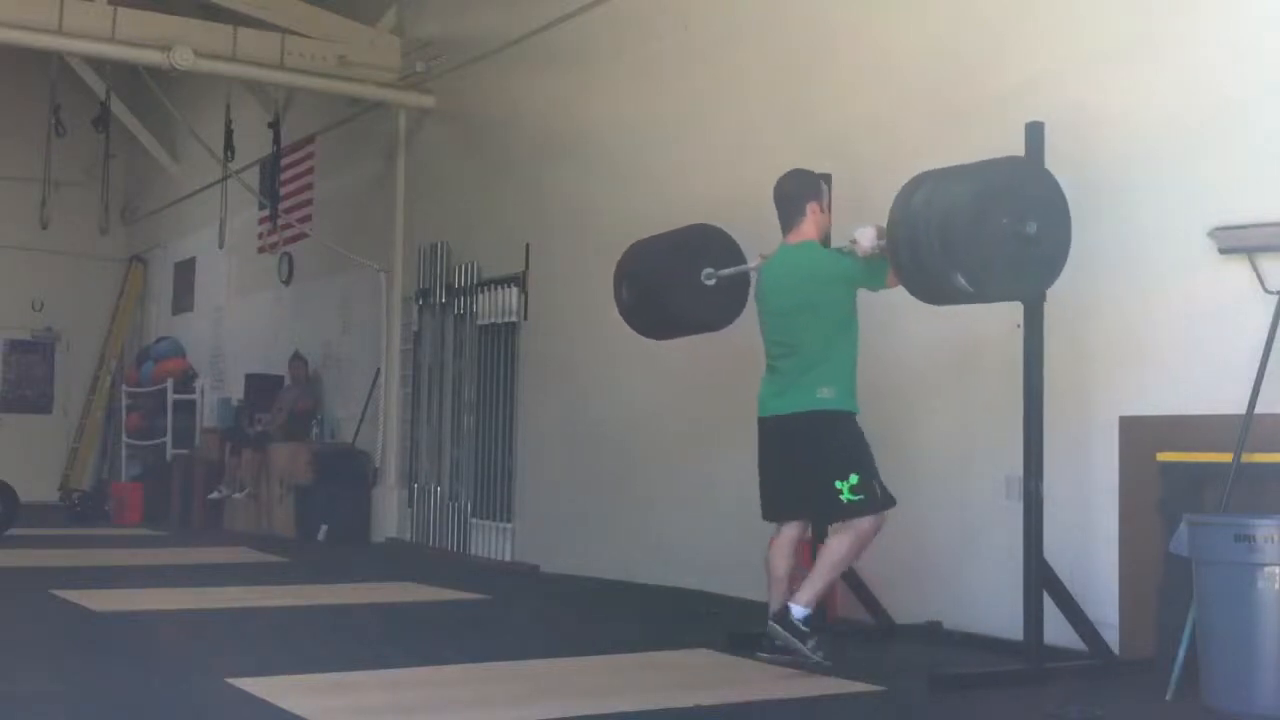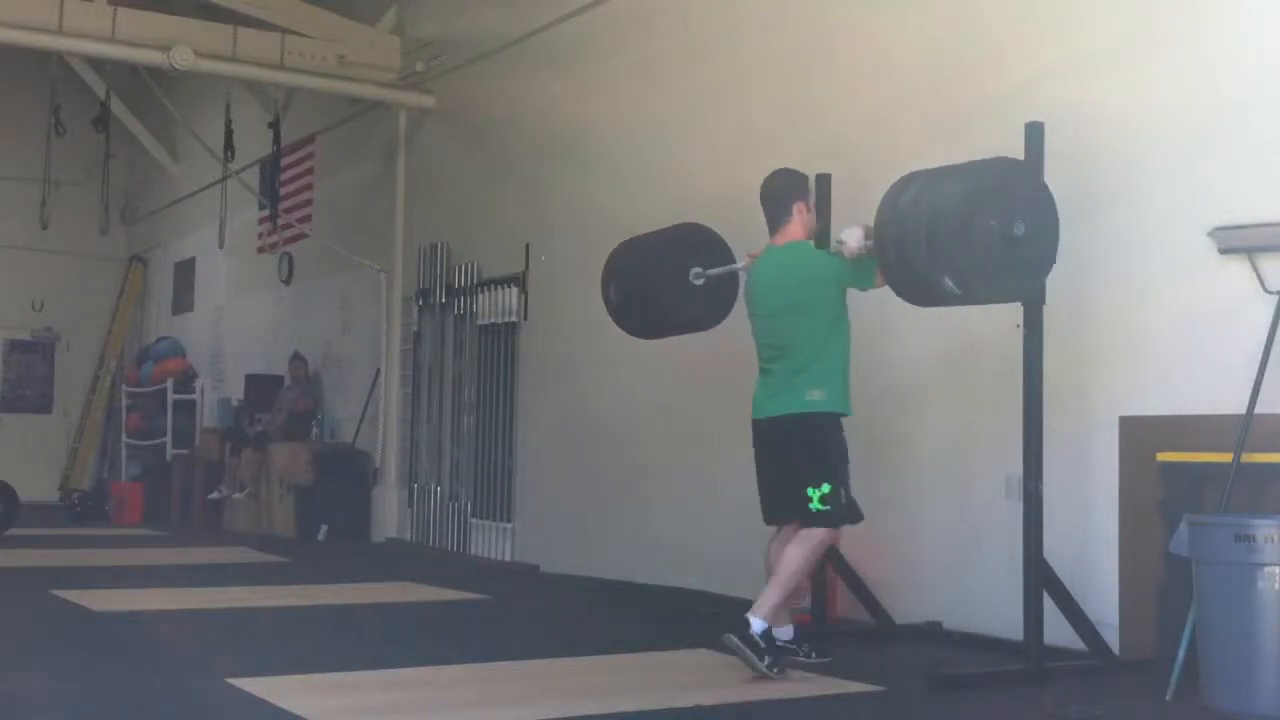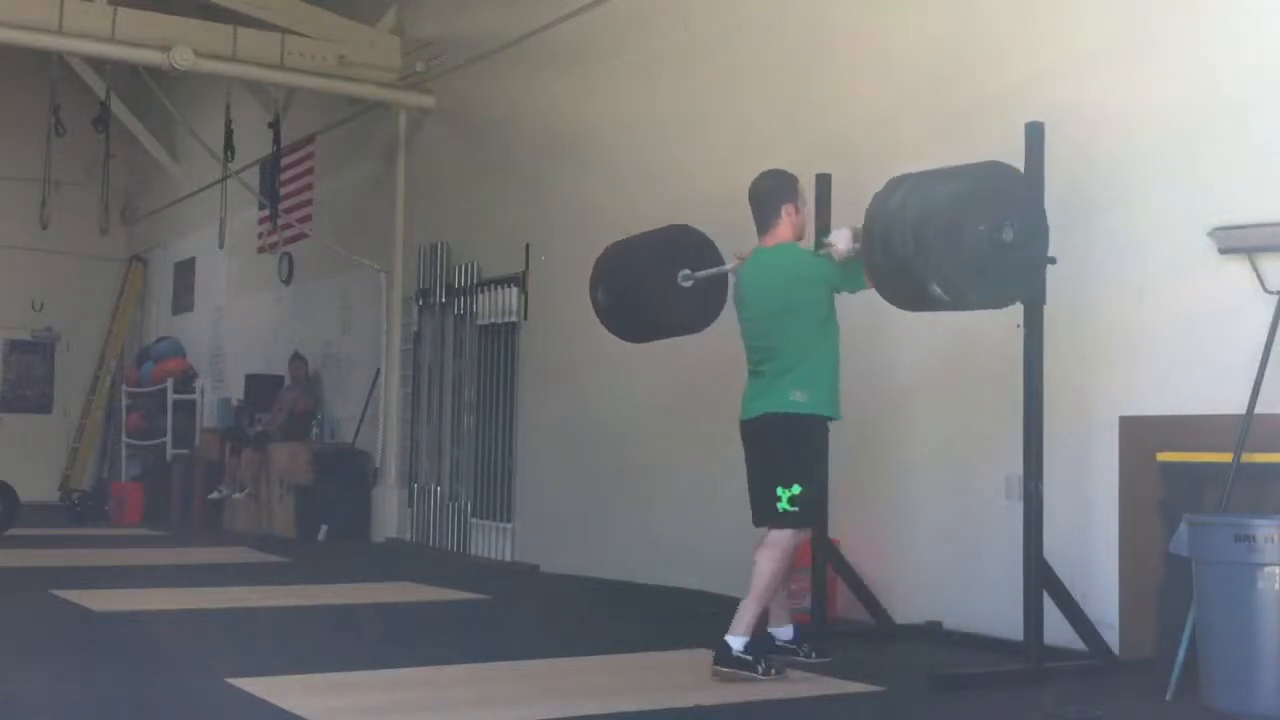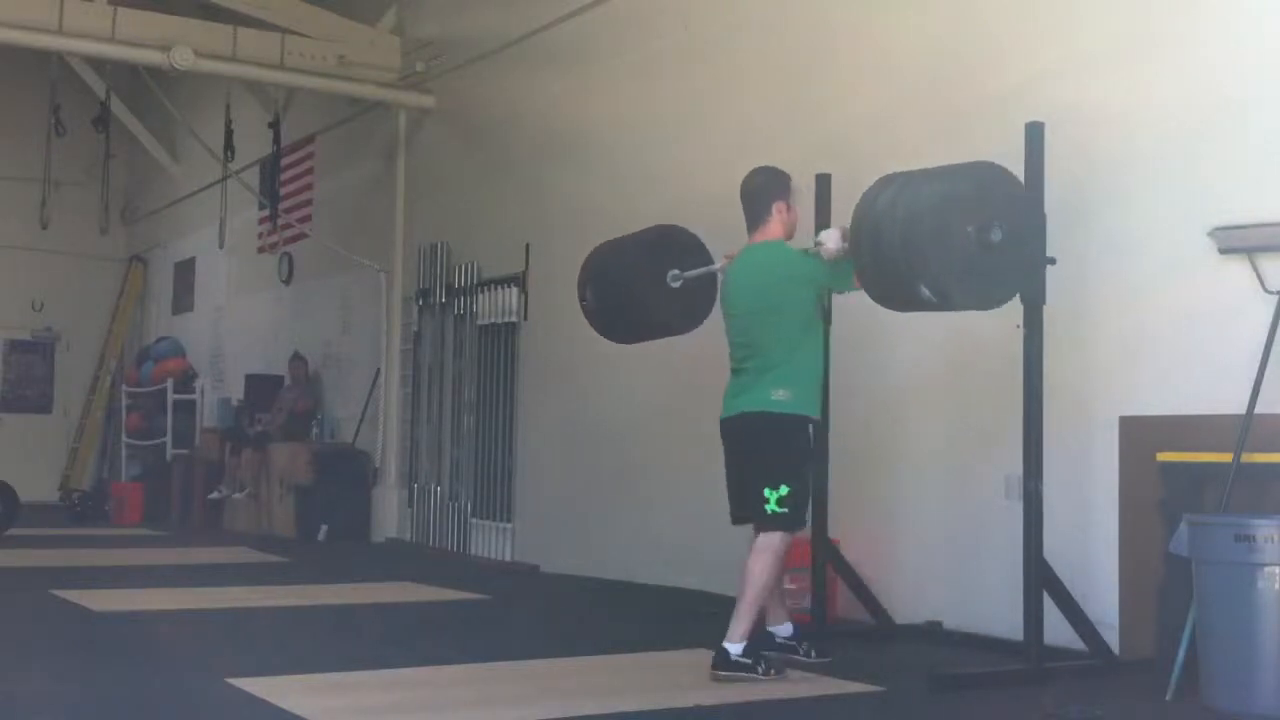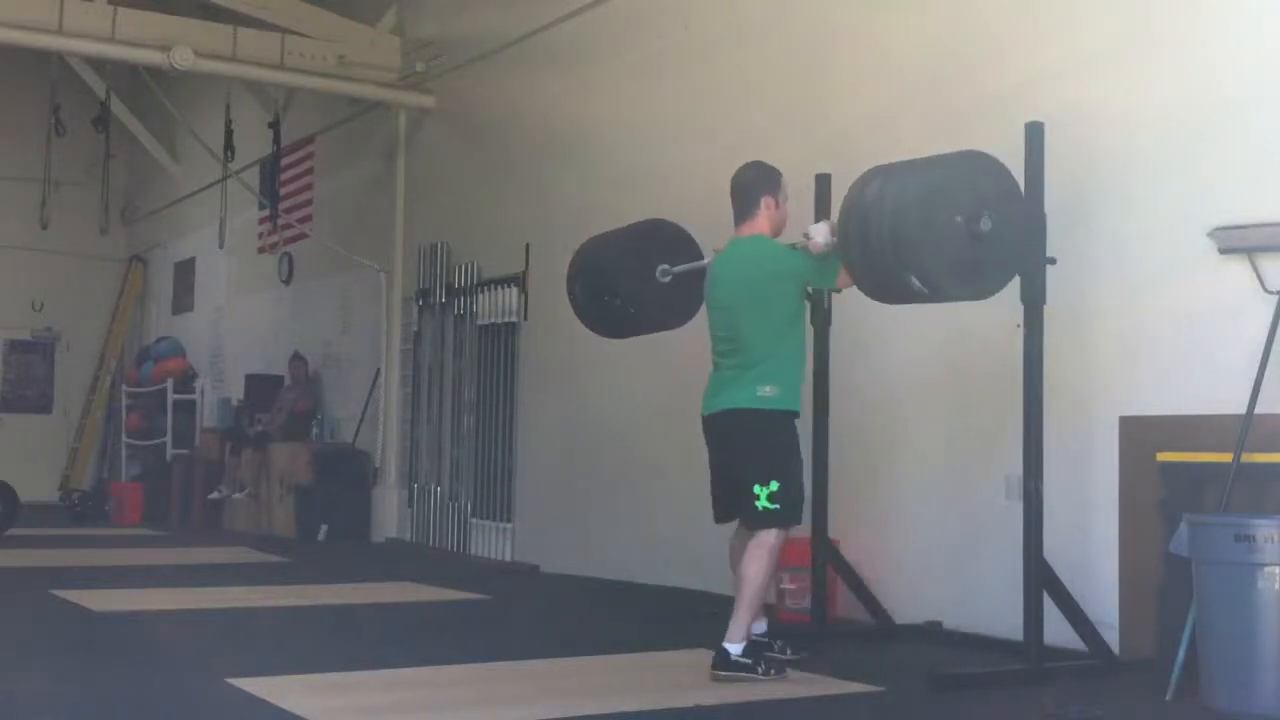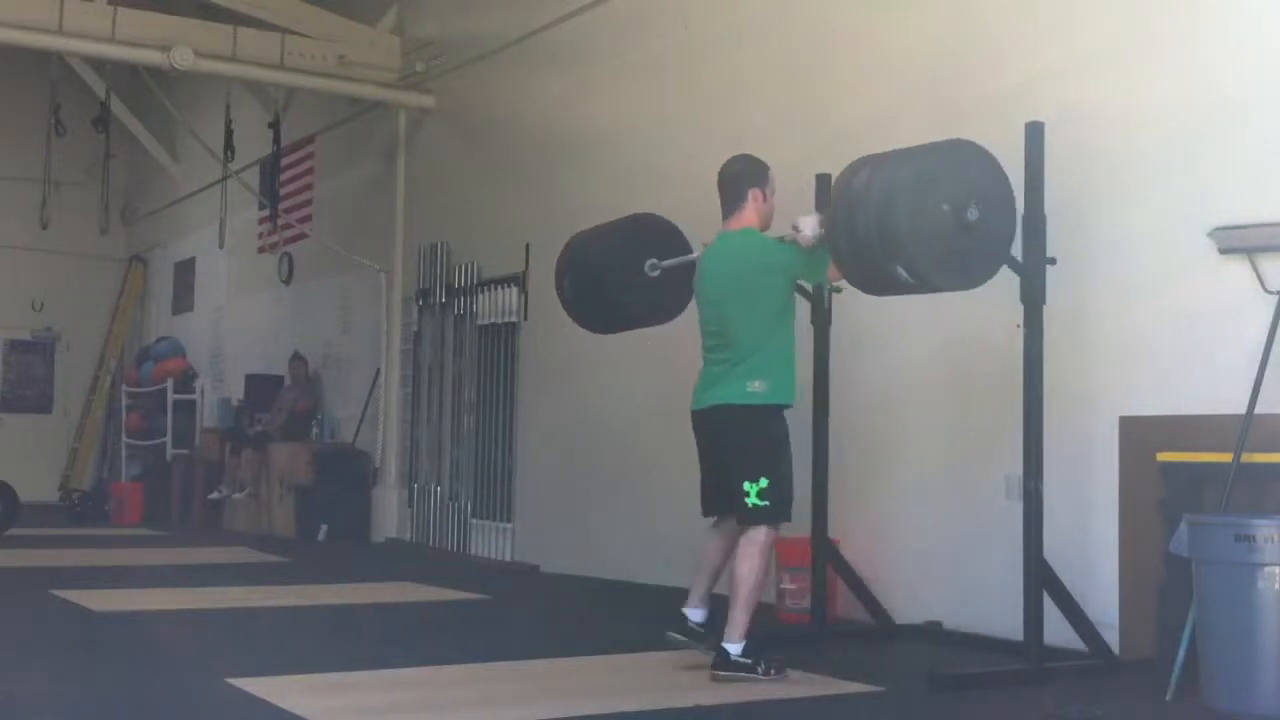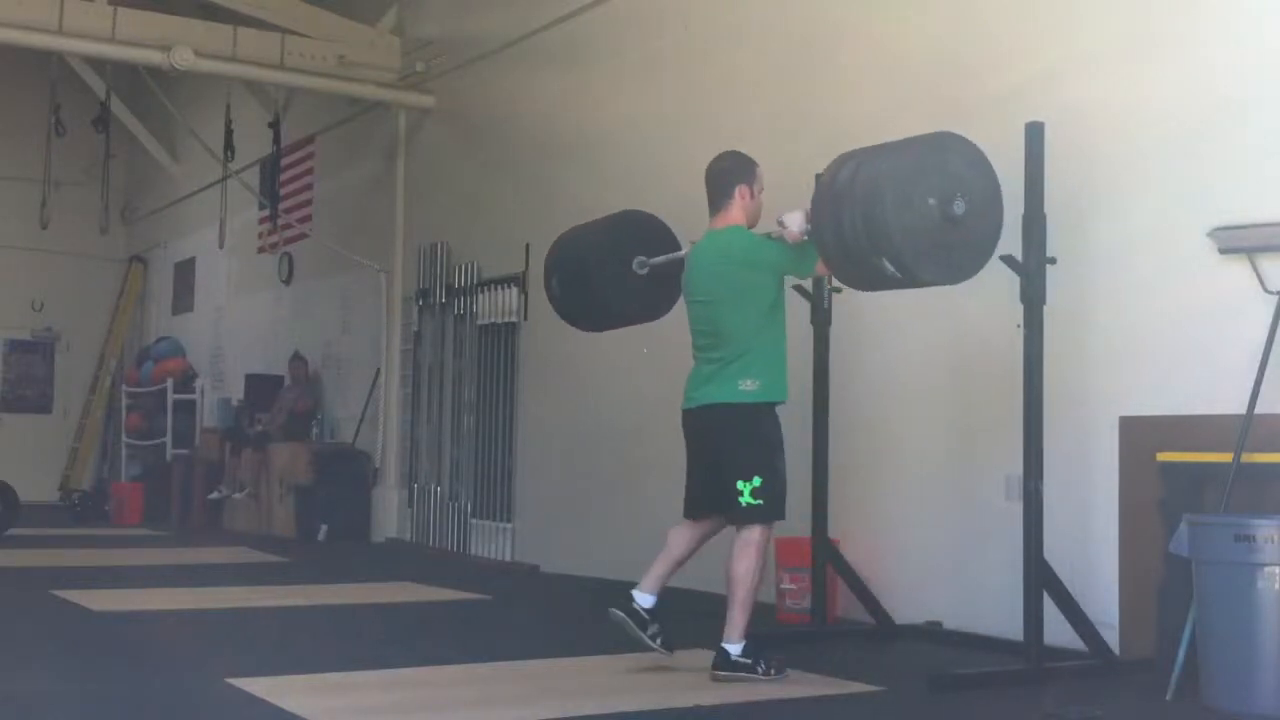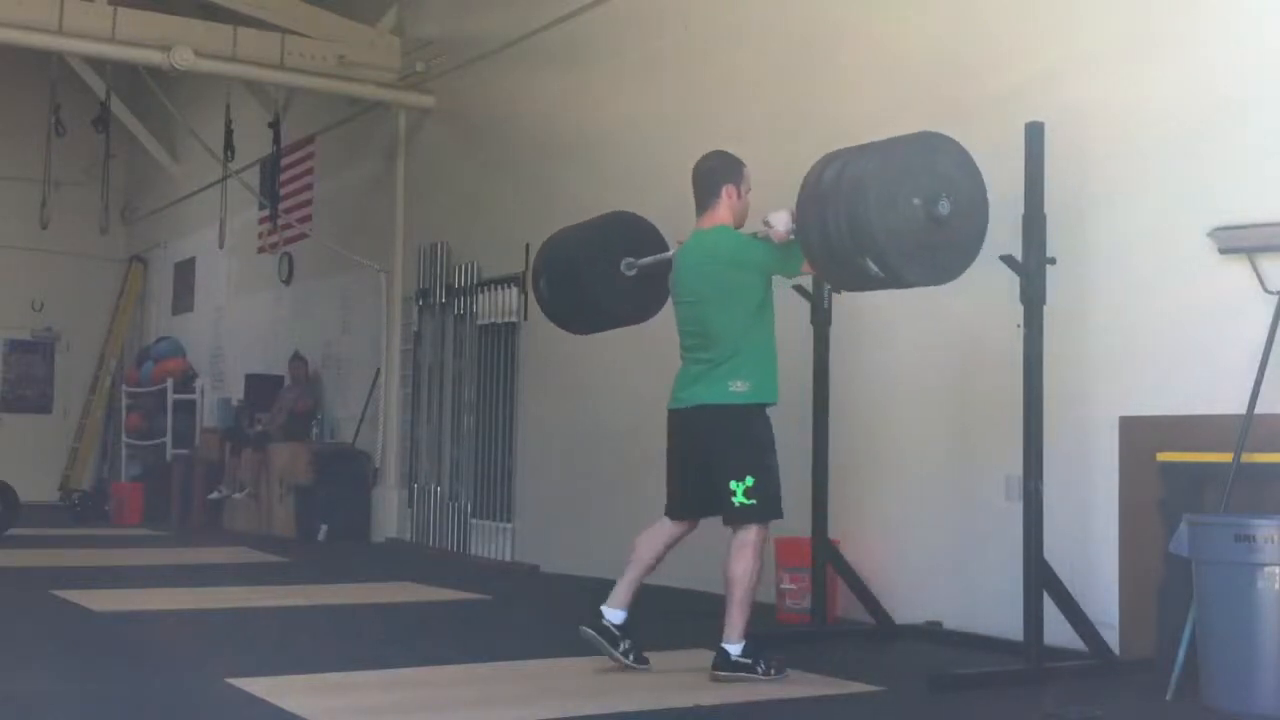
dt=0.1s
person 1, frame 1
left shoulder: (767, 271)
right shoulder: (833, 265)
right elbow: (894, 275)
right wrist: (875, 248)
left hip: (775, 415)
right hip: (822, 413)
left knee: (791, 523)
right knee: (865, 517)
left ankle: (781, 632)
right ankle: (795, 612)
person 1, frame 2
left shoulder: (757, 271)
right shoulder: (821, 264)
right elbow: (881, 274)
right wrist: (862, 249)
left hip: (770, 414)
right hip: (811, 413)
left knee: (790, 526)
right knee: (819, 528)
left ankle: (779, 634)
right ankle: (753, 628)
person 1, frame 3
left shoulder: (746, 272)
right shoulder: (810, 266)
right elbow: (869, 277)
right wrist: (851, 249)
left hip: (758, 415)
right hip: (796, 415)
left knee: (780, 527)
right knee: (788, 531)
left ankle: (780, 636)
right ankle: (735, 644)
person 1, frame 4
left shoulder: (734, 269)
right shoulder: (797, 265)
right elbow: (861, 280)
right wrist: (840, 250)
left hip: (740, 413)
right hip: (778, 414)
left knee: (768, 526)
right knee: (777, 531)
left ankle: (781, 633)
right ankle: (735, 649)
person 1, frame 5
left shoulder: (720, 265)
right shoulder: (782, 259)
right elbow: (847, 275)
right wrist: (826, 245)
left hip: (723, 410)
right hip: (762, 410)
left knee: (752, 524)
right knee: (769, 528)
left ankle: (755, 630)
right ankle: (735, 650)
person 1, frame 6
left shoulder: (707, 258)
right shoulder: (769, 253)
right elbow: (835, 270)
right wrist: (812, 240)
left hip: (711, 404)
right hip: (752, 406)
left knee: (731, 517)
right knee: (761, 527)
left ankle: (695, 614)
right ankle: (734, 650)
person 1, frame 7
left shoulder: (697, 256)
right shoulder: (756, 248)
right elbow: (825, 263)
right wrist: (800, 234)
left hip: (702, 403)
right hip: (742, 404)
left knee: (706, 516)
right knee: (756, 525)
left ankle: (642, 601)
right ankle: (734, 651)
person 1, frame 8
left shoulder: (684, 256)
right shoulder: (744, 250)
right elbow: (811, 263)
right wrist: (786, 236)
left hip: (689, 406)
right hip: (734, 407)
left knee: (678, 517)
right knee: (752, 525)
left ankle: (611, 615)
right ankle: (735, 651)
